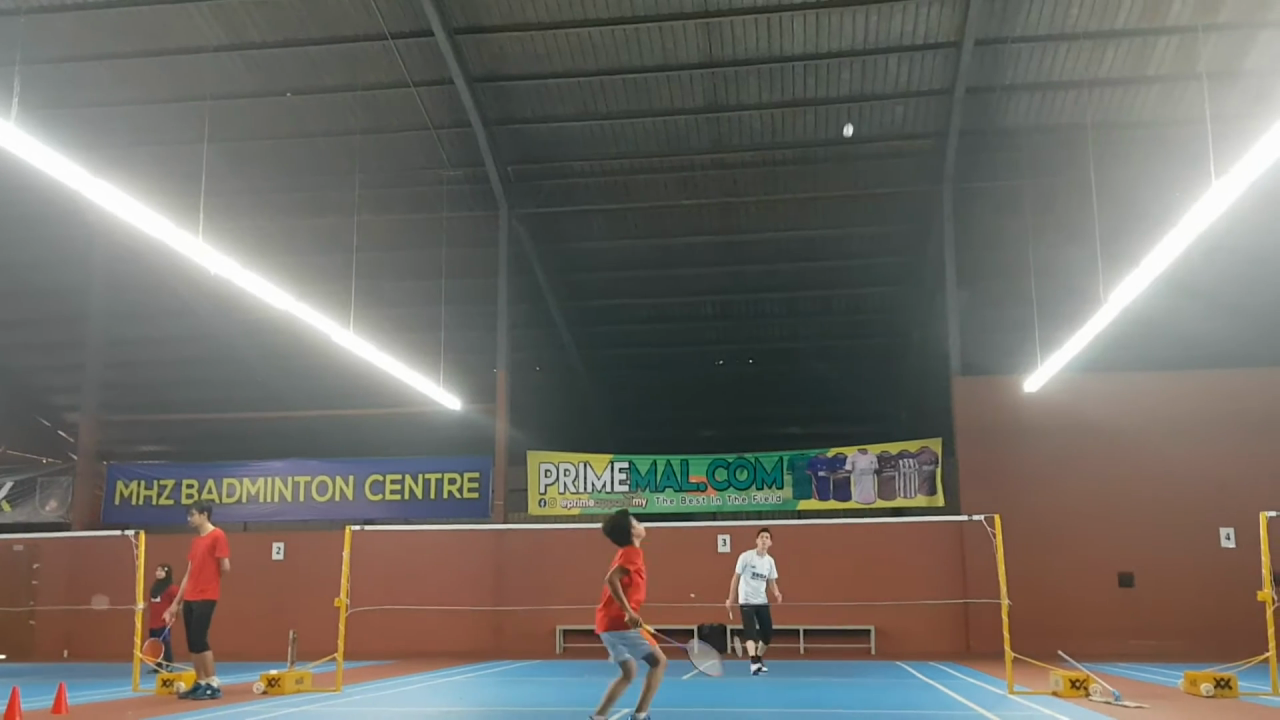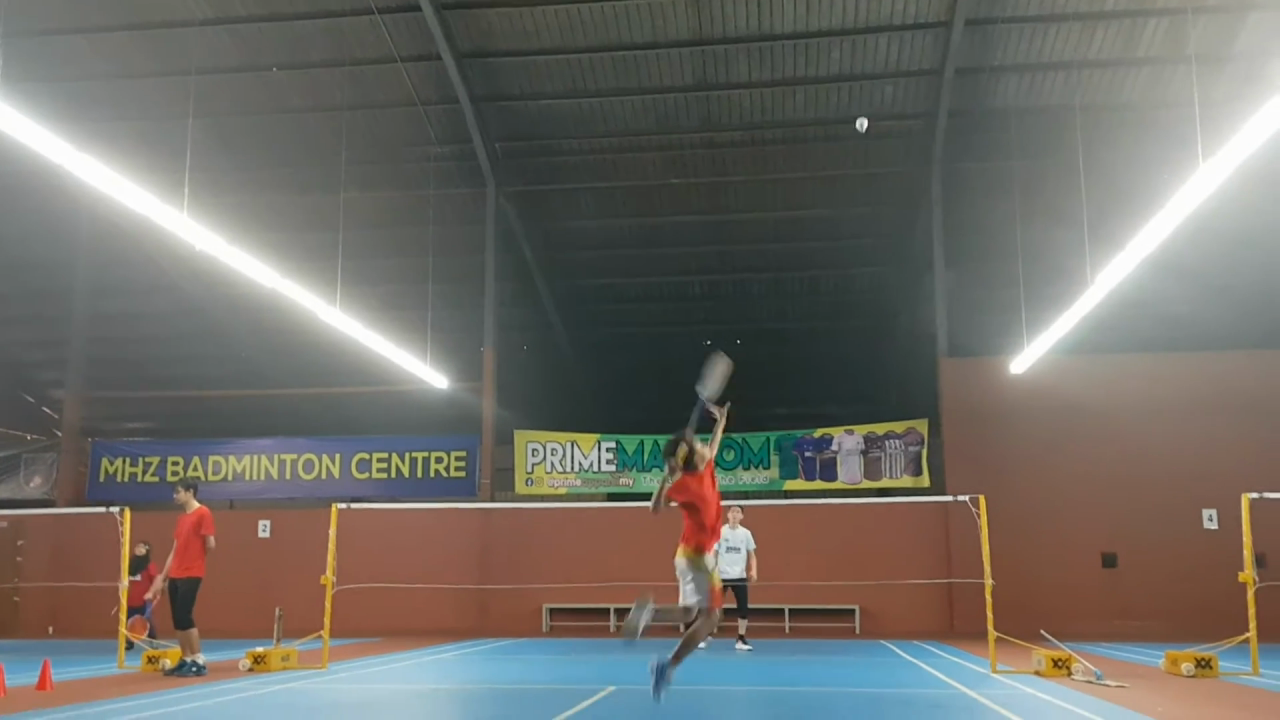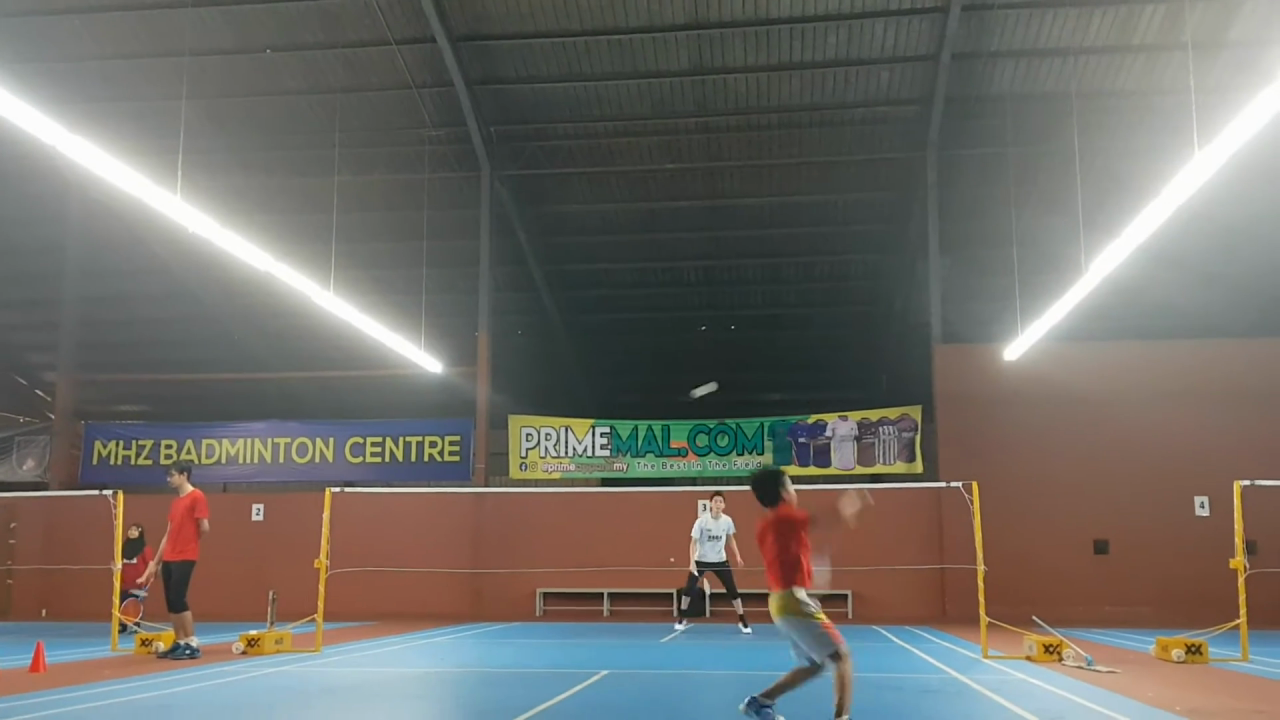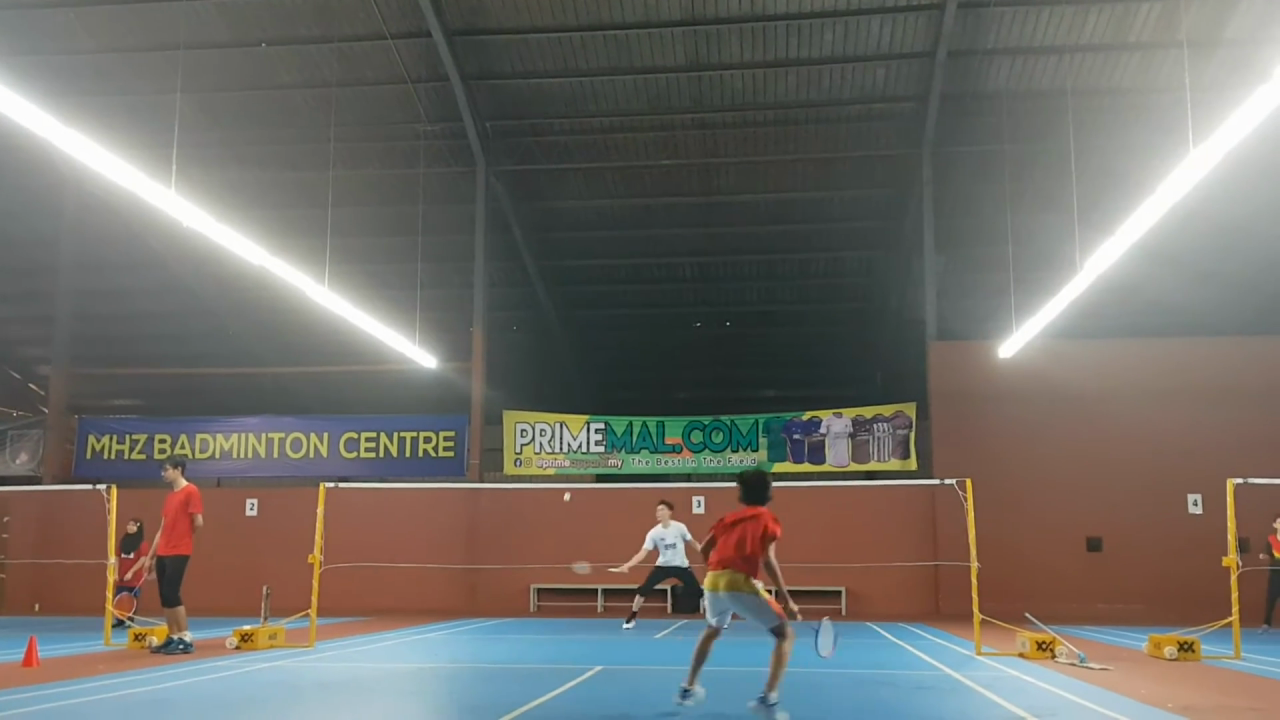
dt=0.4s
person 1, frame 1
left shoulder: (625, 555)
right shoulder: (632, 554)
right elbow: (610, 579)
right wrist: (628, 611)
left hip: (608, 624)
right hip: (617, 624)
left knee: (628, 674)
right knee: (658, 662)
person 1, frame 2
left shoulder: (706, 468)
right shoulder: (685, 481)
left elbow: (713, 448)
right elbow: (656, 507)
left wrist: (721, 420)
right wrist: (669, 476)
left hip: (696, 554)
right hip: (696, 554)
left knee: (691, 612)
right knee: (708, 615)
right ankle: (667, 665)
person 1, frame 3
left shoulder: (765, 525)
right shoulder: (785, 517)
right elbow: (824, 520)
right wrist: (852, 502)
left hip: (782, 600)
right hip: (793, 601)
left knee: (816, 665)
right knee: (841, 657)
person 1, frame 4
left shoulder: (729, 518)
right shoulder: (769, 521)
left elbow: (704, 550)
right elbow: (768, 560)
right wrist: (787, 600)
left hip: (715, 581)
right hip: (744, 583)
left knee: (713, 631)
right knee: (785, 634)
left ankle: (688, 688)
right ankle: (768, 698)
person 2, frame 1
left shoulder: (217, 535)
right shoulder: (196, 541)
left elbow: (225, 567)
right elbow: (189, 574)
left wrist: (210, 580)
right wrist: (177, 601)
left hip: (205, 598)
right hip: (189, 598)
left knee: (199, 640)
right knee: (192, 642)
left ankle: (213, 684)
right ankle: (200, 683)
person 2, frame 2
left shoulder: (203, 513)
right shoulder: (182, 518)
left elbow: (210, 545)
right elbow: (175, 551)
left wrist: (194, 558)
right wrist: (162, 578)
left hip: (191, 575)
right hip: (175, 576)
left knee: (184, 617)
right knee: (178, 619)
left ankle: (198, 661)
right ankle: (186, 660)
person 2, frame 3
left shoulder: (197, 496)
right shoulder: (175, 502)
left elbow: (204, 527)
right elbow: (168, 534)
left wrist: (189, 542)
right wrist: (155, 561)
left hip: (184, 558)
right hip: (168, 559)
left knee: (178, 600)
right knee: (171, 601)
left ankle: (192, 644)
right ankle: (179, 642)
person 2, frame 4
left shoulder: (191, 491)
right shoulder: (170, 496)
left elbow: (198, 522)
right elbow: (162, 528)
left wrist: (183, 537)
right wrist: (151, 555)
left hip: (179, 553)
right hip: (163, 553)
left knee: (172, 594)
right knee: (165, 596)
left ankle: (186, 639)
right ankle: (173, 637)
